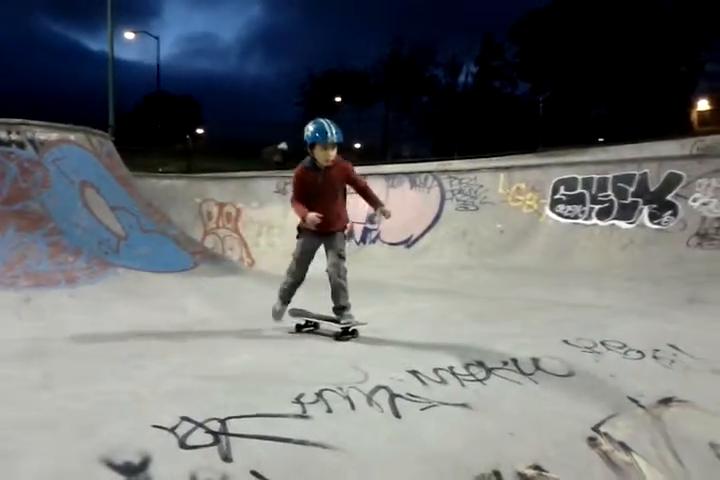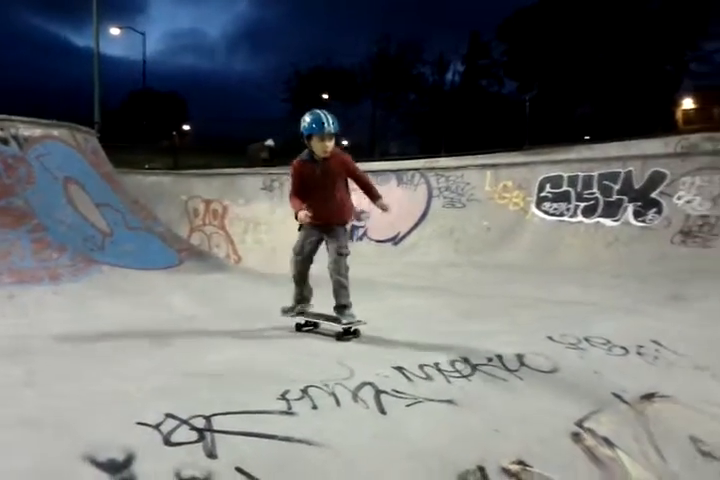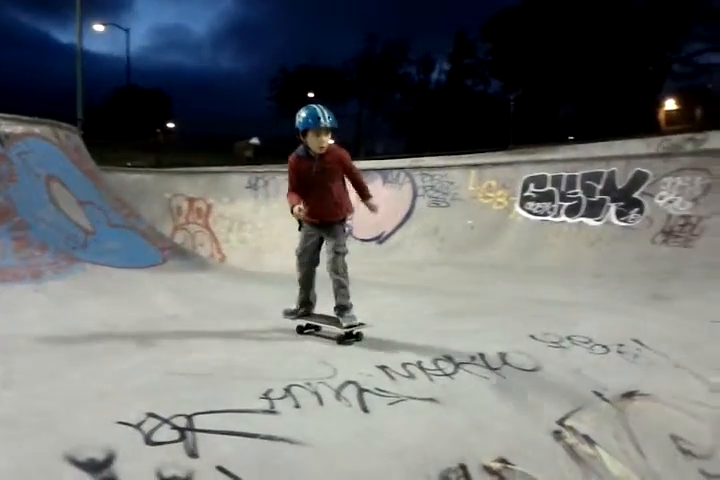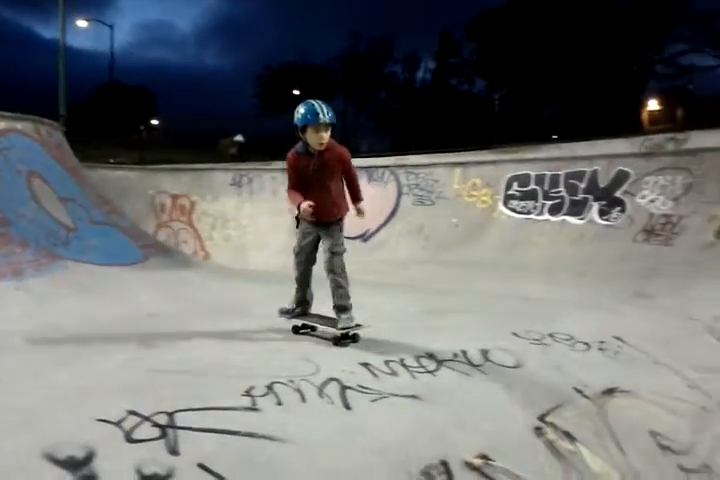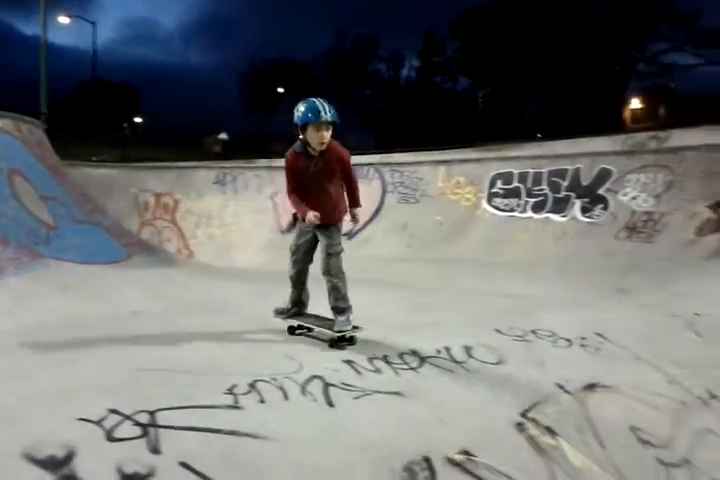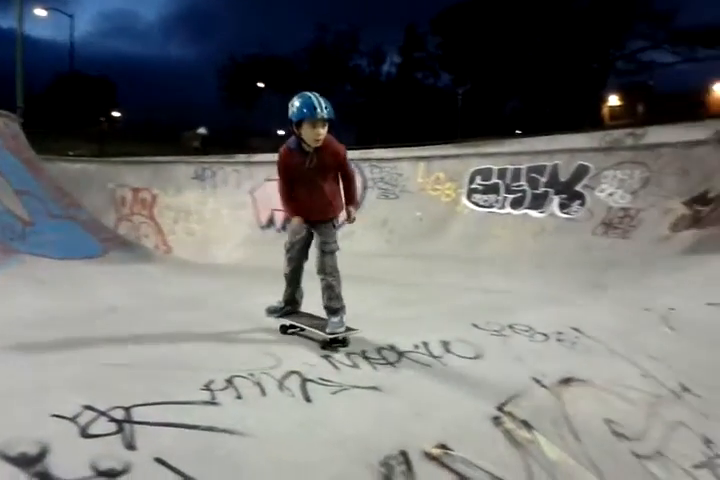
dt=0.1s
person 1, frame 1
left shoulder: (343, 168)
right shoulder: (302, 172)
left elbow: (360, 185)
right elbow: (296, 200)
left wrist: (377, 205)
right wrist: (305, 214)
left hip: (335, 228)
right hip: (310, 229)
left knee: (337, 269)
right knee: (297, 268)
left ankle: (342, 309)
right ankle: (283, 300)
person 1, frame 2
left shoulder: (342, 160)
right shoulder: (300, 165)
left elbow: (360, 179)
right elbow: (294, 194)
left wrist: (377, 199)
right wrist: (299, 210)
left hip: (338, 223)
right hip: (312, 223)
left knee: (338, 266)
right knee: (300, 262)
left ankle: (343, 308)
right ankle: (301, 301)
person 1, frame 3
left shoulder: (339, 155)
right shoulder: (296, 161)
left elbow: (355, 177)
right elbow: (293, 190)
left wrist: (367, 198)
right wrist: (295, 206)
left hip: (336, 220)
right hip: (311, 221)
left knee: (337, 266)
right knee: (304, 264)
left ankle: (345, 310)
right ankle: (305, 305)
person 1, frame 4
left shoulder: (339, 153)
right shoulder: (294, 157)
left elbow: (350, 176)
right elbow: (293, 188)
left wrist: (357, 201)
right wrist: (300, 204)
left hip: (333, 219)
right hip: (308, 219)
left knee: (334, 265)
right knee: (301, 263)
left ankle: (344, 310)
right ankle: (301, 304)
person 1, frame 5
left shoulder: (339, 153)
right shoulder: (293, 157)
left elbow: (350, 179)
right elbow: (293, 190)
left wrist: (354, 206)
right wrist: (305, 212)
left hip: (332, 220)
right hip: (307, 220)
left knee: (332, 267)
right knee: (298, 263)
left ankle: (342, 312)
right ankle: (297, 303)
person 1, frame 6
left shoulder: (334, 149)
right shoulder: (287, 153)
left elbow: (347, 175)
right elbow: (285, 187)
left wrist: (350, 203)
right wrist: (293, 214)
left hip: (327, 217)
right hip: (300, 217)
left knee: (327, 266)
right knee: (292, 261)
left ankle: (335, 313)
right ankle: (290, 302)
